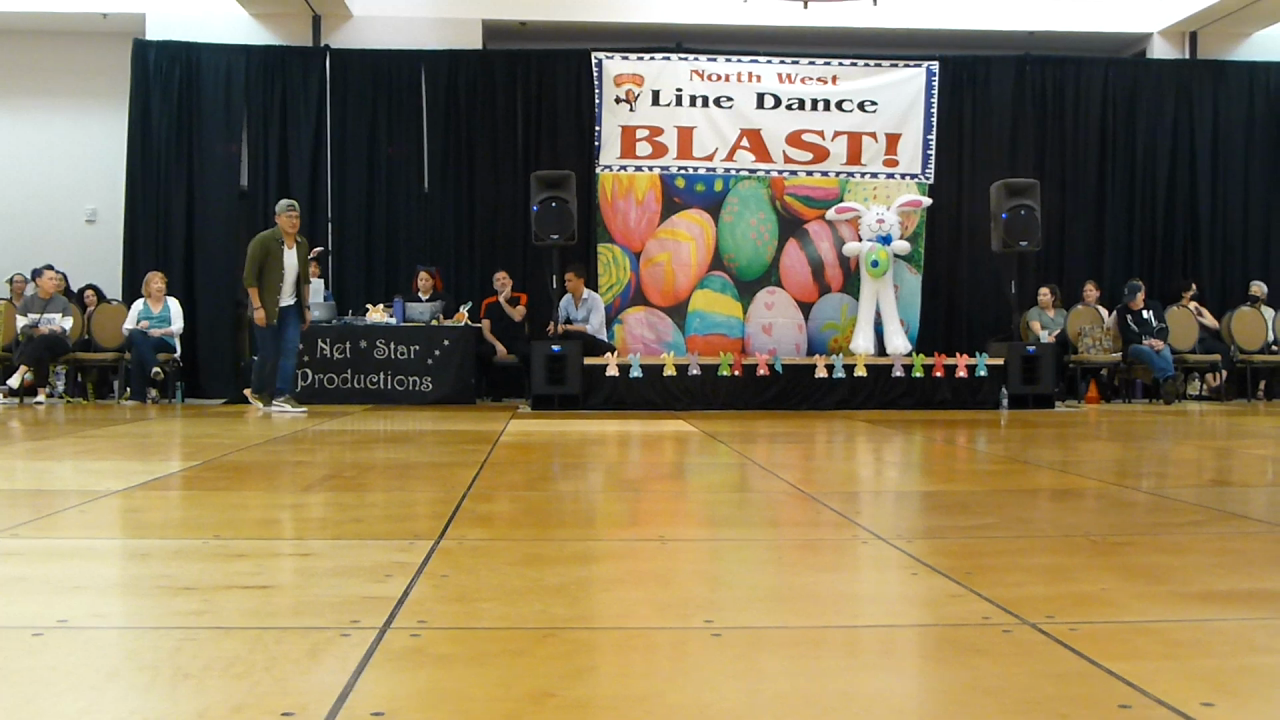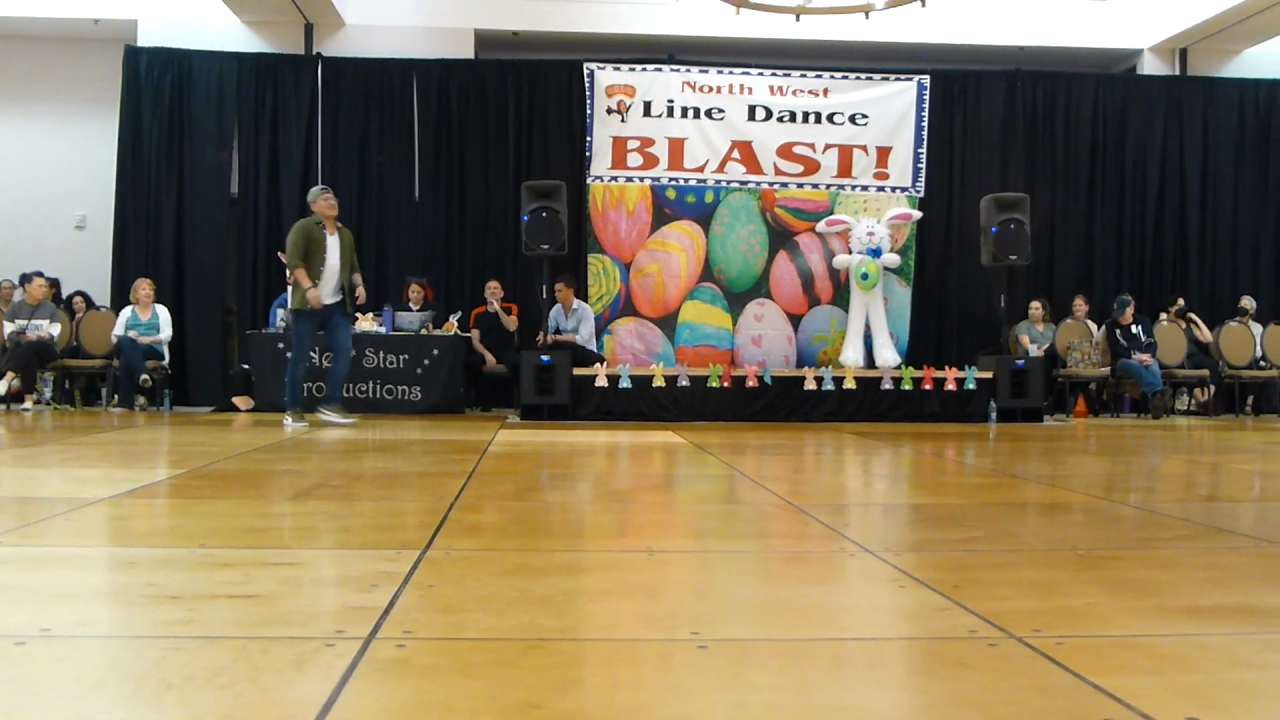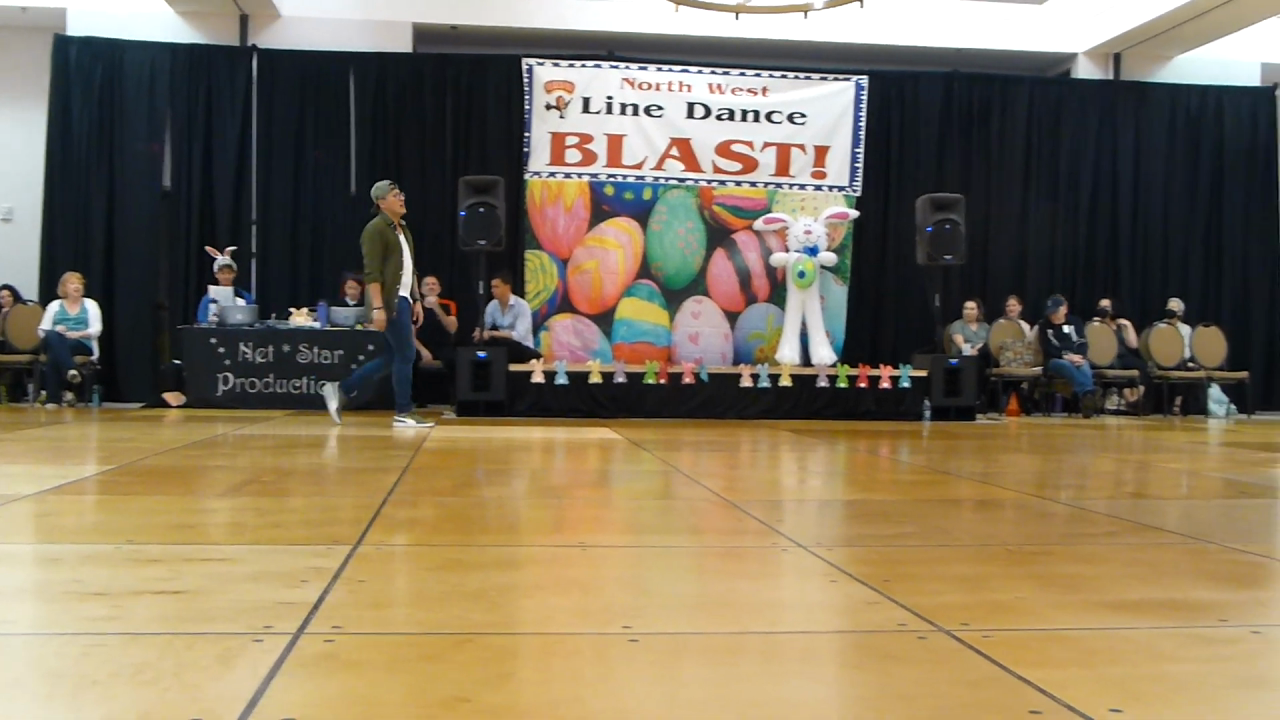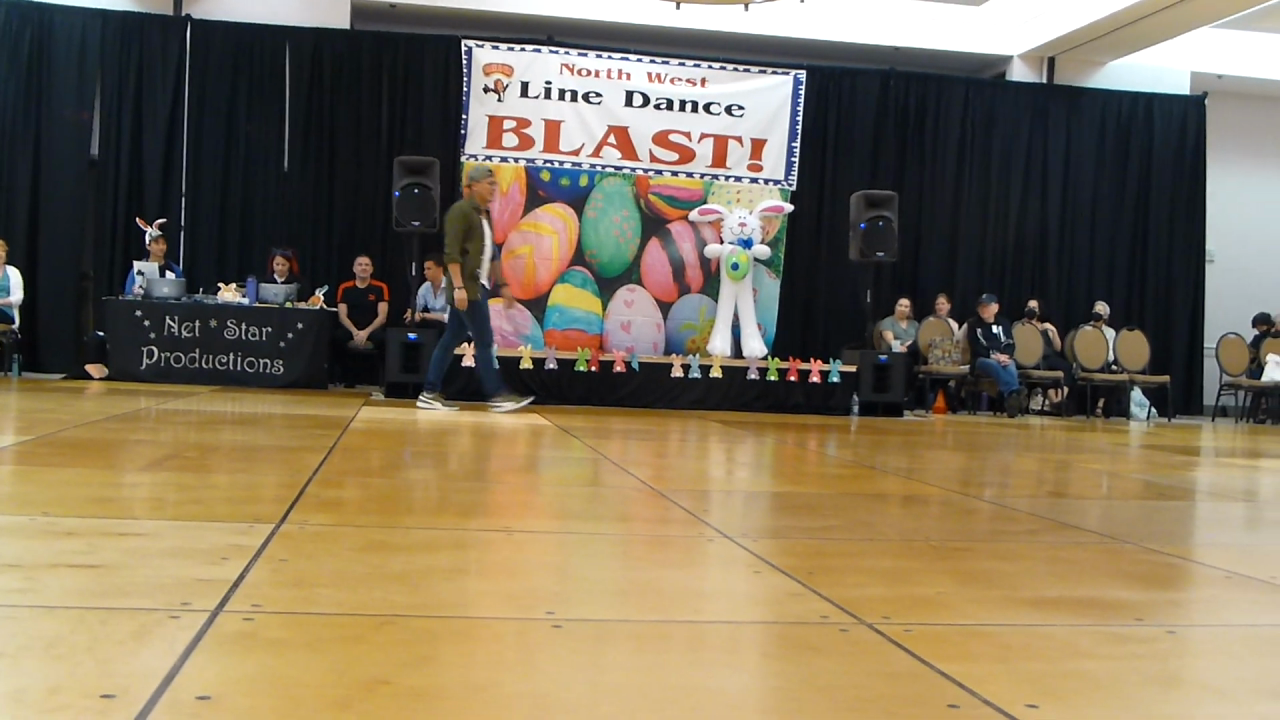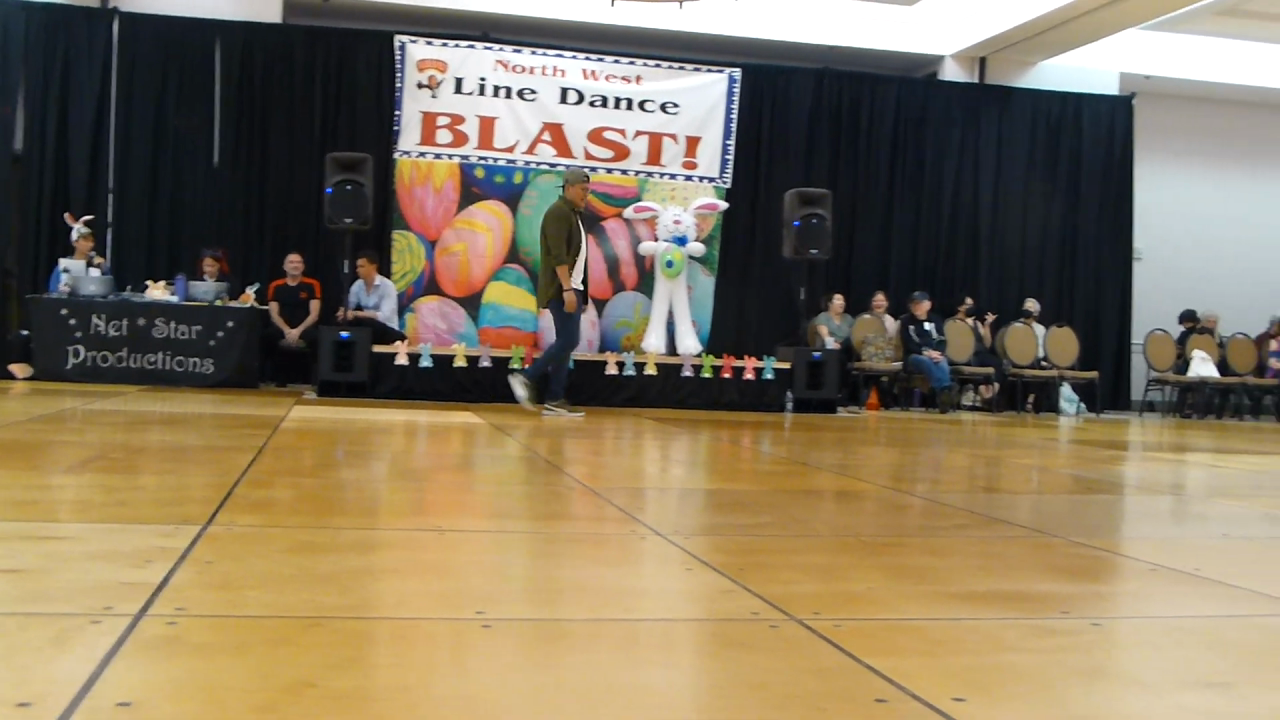
dt=1s
person 1, frame 1
left shoulder: (302, 245)
right shoulder: (263, 241)
left elbow: (304, 279)
right elbow: (249, 276)
left wrist: (306, 308)
right wrist: (257, 307)
left hip: (291, 306)
right hip: (266, 307)
left knee: (291, 348)
right knee: (267, 353)
left ankle: (282, 397)
right ankle: (257, 392)
person 1, frame 2
left shoulder: (345, 234)
right shoulder: (304, 228)
left elbow: (353, 267)
right elbow: (294, 261)
left wrist: (359, 285)
right wrist: (309, 288)
left hip: (336, 305)
right hip: (308, 305)
left knee: (344, 352)
right knee: (302, 356)
left ankle: (330, 405)
right ankle: (293, 409)
person 1, frame 3
left shoulder: (402, 229)
right shoulder: (376, 228)
right elbow: (371, 272)
left wrist: (417, 300)
right wrist: (377, 308)
left hip: (402, 300)
right hip: (388, 302)
left knee: (391, 358)
right knee: (405, 355)
left ankle: (340, 390)
right ankle: (402, 412)
person 1, frame 4
left shoulder: (484, 214)
right shoulder: (461, 211)
left elbow: (489, 254)
right elbow: (452, 253)
left wrist: (503, 285)
right wrist: (459, 287)
left hip: (476, 286)
right hip: (467, 287)
left knee: (451, 339)
right knee: (484, 340)
left ankle: (430, 393)
right ankle: (497, 396)
person 1, frame 5
left shoulder: (573, 215)
right shoulder: (558, 214)
right elbow: (557, 255)
left wrist: (577, 288)
right wrist: (567, 290)
left hip: (572, 288)
right hip: (558, 289)
left knee: (569, 343)
right knee: (567, 341)
left ankle: (554, 399)
right ankle: (526, 378)
